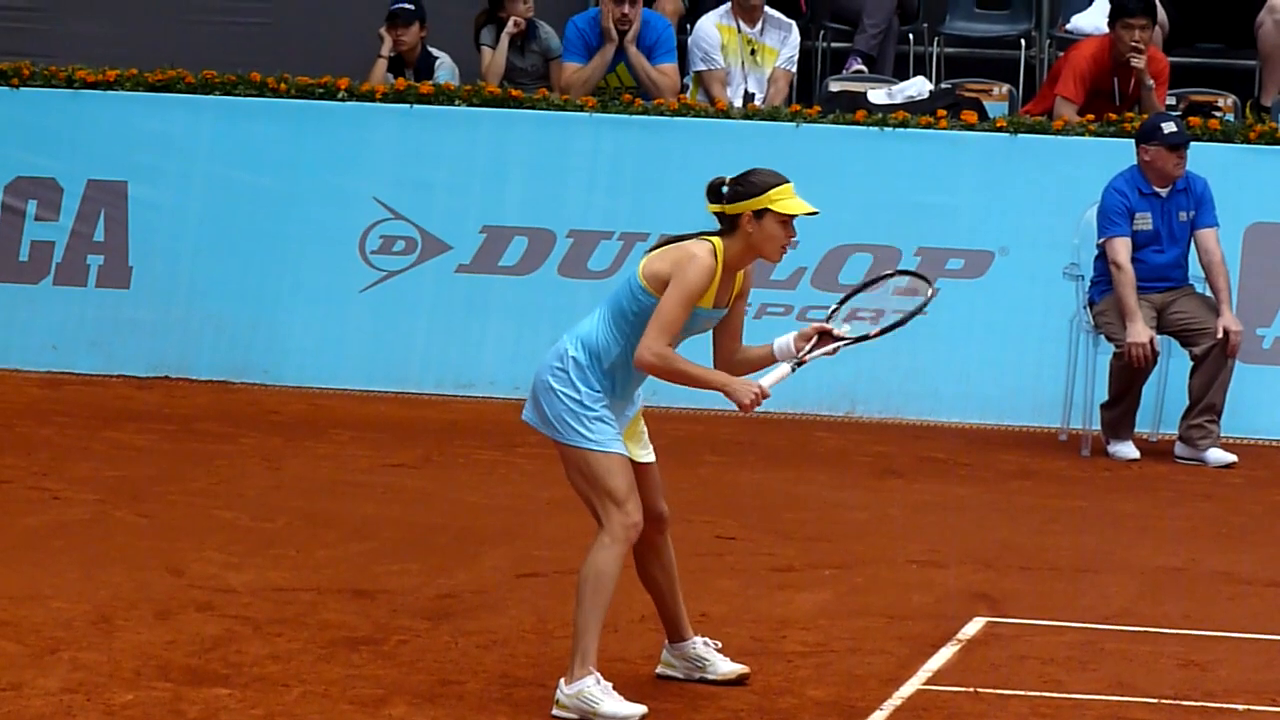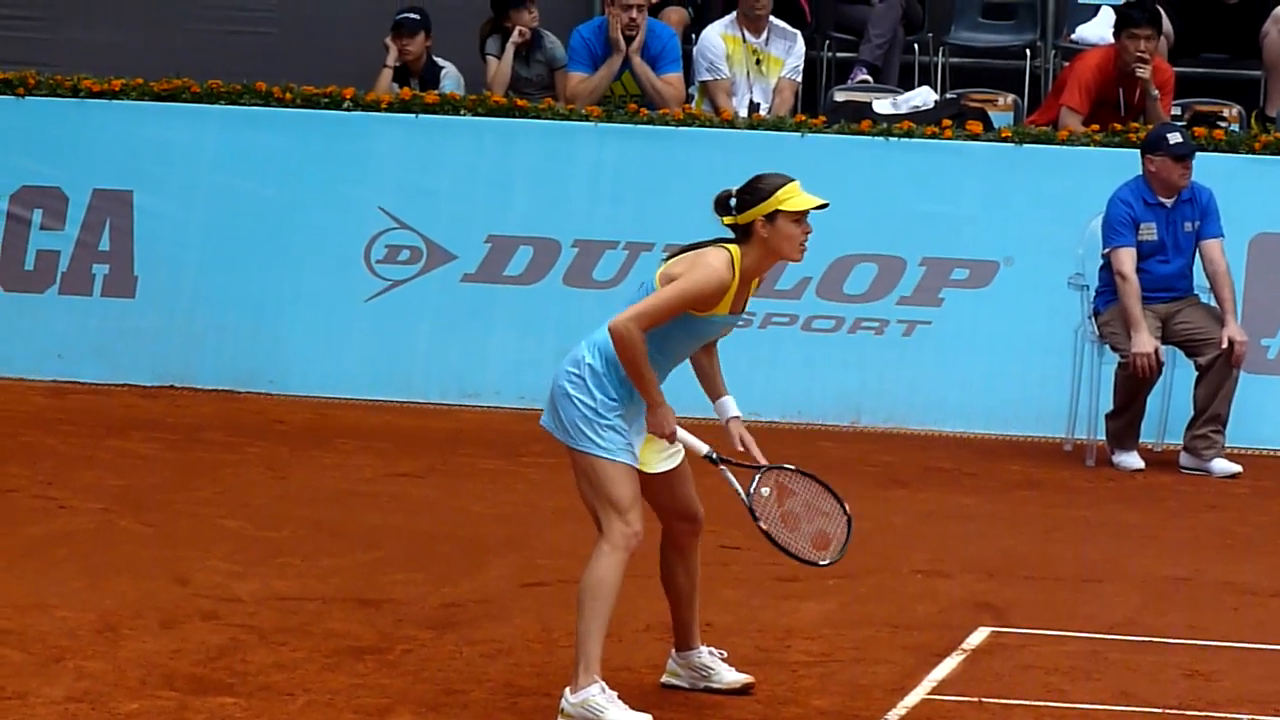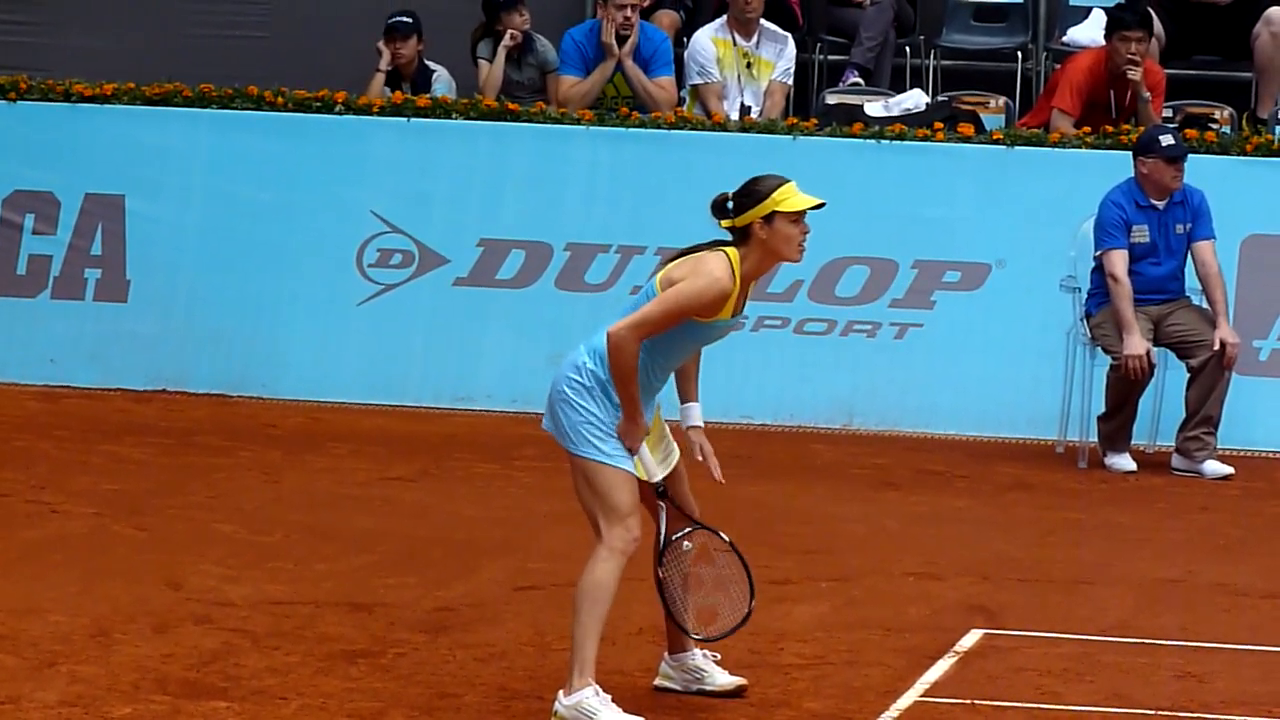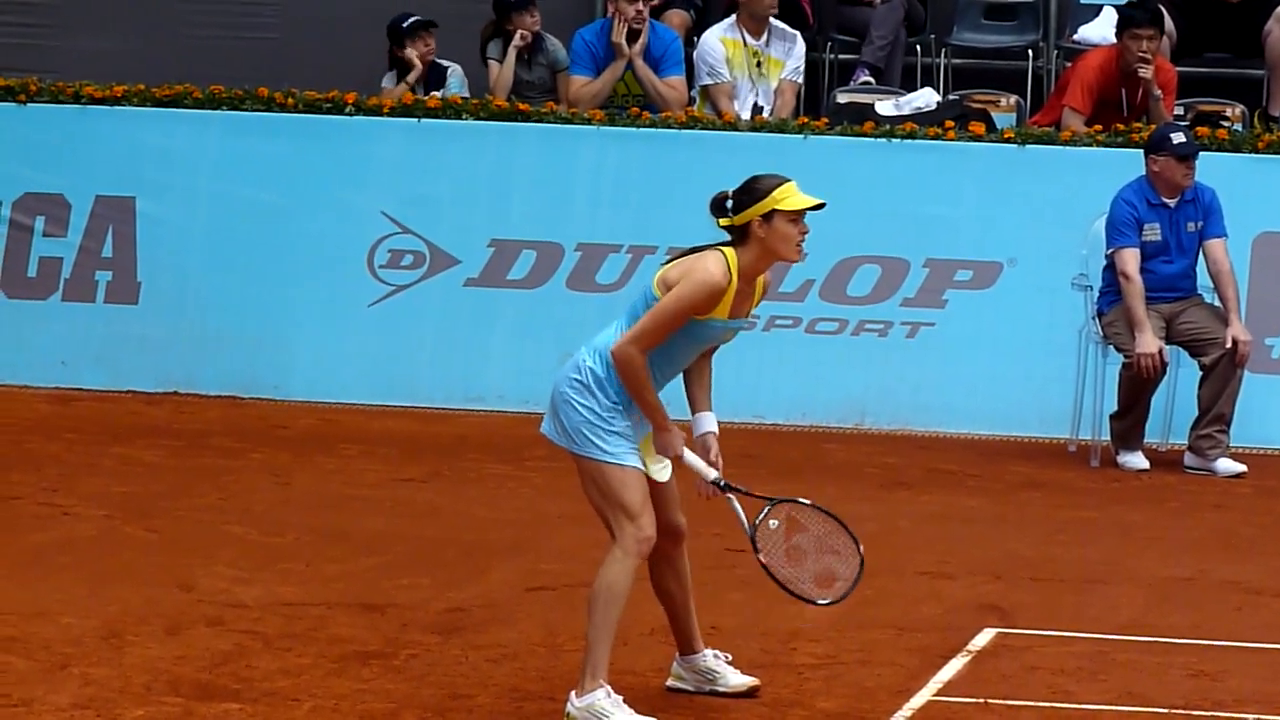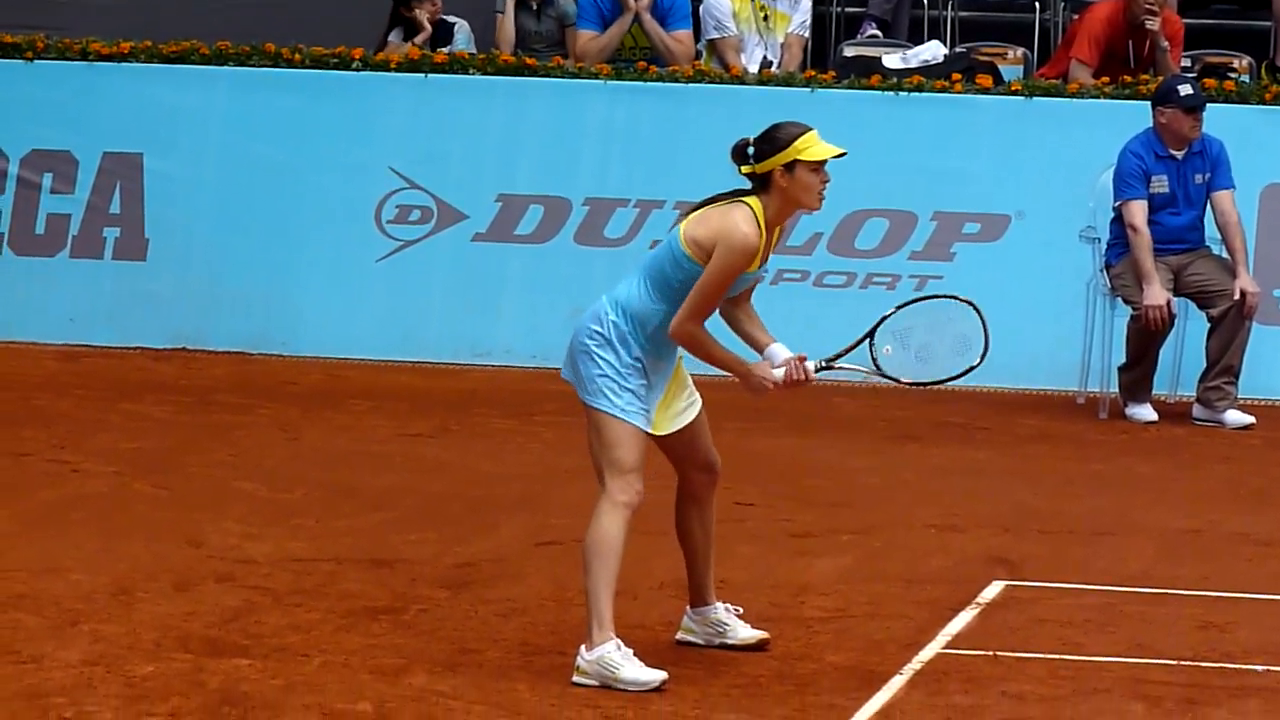
dt=0.4s
person 1, frame 1
left shoulder: (738, 277)
right shoulder: (699, 261)
left elbow: (727, 358)
right elbow: (650, 354)
left wrist: (792, 345)
right wrist: (728, 385)
left hip: (615, 394)
right hip: (575, 385)
left knee: (654, 521)
right knee: (623, 523)
left ankle: (682, 649)
person 1, frame 2
left shoulder: (747, 275)
right shoulder: (716, 270)
right elbow: (624, 326)
left wrist: (730, 416)
right wrist: (659, 405)
left hip: (634, 399)
right hip: (594, 391)
left knee: (685, 521)
right knee: (623, 532)
left ankle: (688, 657)
person 1, frame 3
left shoulder: (744, 274)
right shoulder: (717, 277)
right elbow: (622, 334)
left wrist: (692, 419)
right wrist: (634, 417)
left hip: (628, 400)
right hip: (592, 392)
right knee: (621, 535)
left ankle: (681, 660)
person 1, frame 4
left shoulder: (755, 284)
right shoulder: (712, 275)
right elbow: (626, 350)
left wrist: (705, 427)
right wrist: (664, 429)
left hip: (631, 404)
right hip: (595, 396)
left knee: (670, 532)
right knee: (636, 537)
left ankle: (692, 662)
person 1, frame 5
left shoulder: (768, 224)
right shoulder: (741, 232)
left elbow: (735, 305)
right elbow: (684, 326)
left wrist: (778, 354)
right wrist: (746, 371)
left hip: (654, 353)
right hip: (613, 346)
left knee: (702, 473)
right knee: (623, 490)
left ankle: (703, 614)
right ankle: (599, 648)
person 2, frame 1
left shoulder: (1196, 188)
right shoulder: (1119, 191)
left elbow: (1211, 252)
right elbow: (1119, 262)
left wrist: (1225, 311)
right wrist: (1134, 323)
left hip: (1175, 292)
right hip: (1119, 293)
left knee: (1222, 336)
right knee: (1138, 347)
left ankle: (1197, 438)
right ankle: (1118, 434)
person 2, frame 2
left shoulder: (1202, 198)
right shoulder: (1124, 201)
left elbow: (1216, 263)
right elbow: (1125, 272)
left wrist: (1231, 321)
right wrist: (1140, 332)
left hip: (1181, 302)
right hip: (1124, 303)
left knee: (1227, 346)
right knee: (1144, 357)
left ankle: (1202, 449)
right ankle: (1123, 445)
person 2, frame 3
left shoulder: (1194, 201)
right shoulder: (1116, 204)
left elbow: (1208, 265)
right elbow: (1117, 275)
left wrist: (1223, 323)
right wrist: (1131, 335)
left hip: (1172, 304)
right hip: (1116, 305)
left knee: (1219, 348)
right knee: (1135, 360)
left ankle: (1193, 451)
right ankle: (1115, 446)
person 2, frame 4
left shoulder: (1205, 198)
right shoulder: (1128, 202)
left elbow: (1220, 263)
right elbow: (1128, 273)
left wrist: (1235, 320)
right wrist: (1144, 333)
left hip: (1184, 302)
right hip: (1127, 303)
left knee: (1231, 346)
right knee: (1148, 358)
left ankle: (1206, 449)
right ankle: (1127, 444)
person 2, frame 5
left shoulder: (1213, 150)
right shoulder: (1135, 154)
left elbow: (1227, 214)
right elbow: (1136, 225)
left wrist: (1242, 273)
right wrist: (1151, 285)
left hip: (1192, 254)
right hip: (1135, 255)
left knee: (1239, 298)
right knee: (1155, 311)
left ankle: (1214, 400)
right ankle: (1135, 396)
